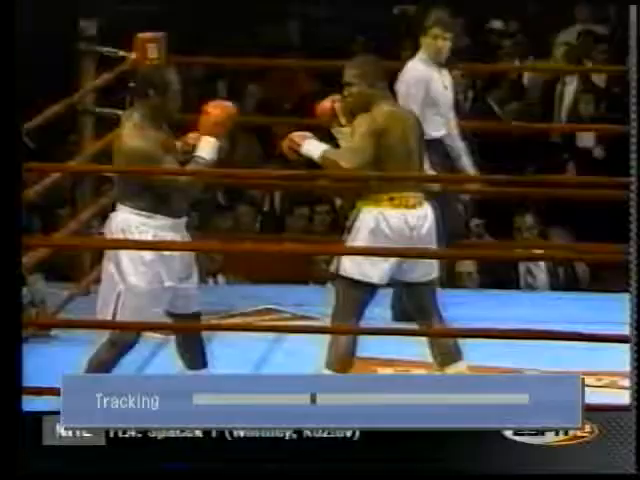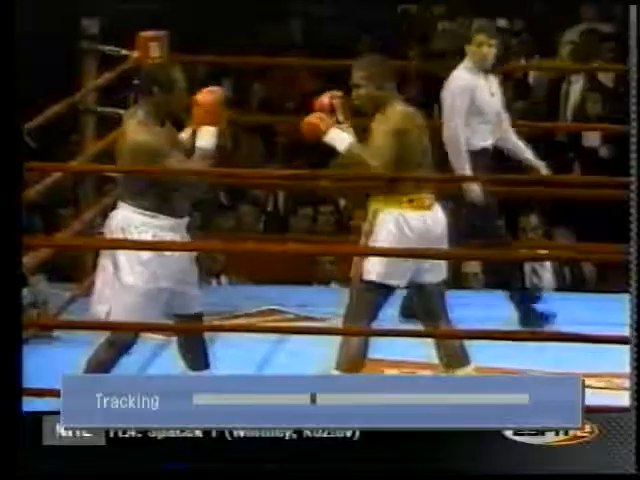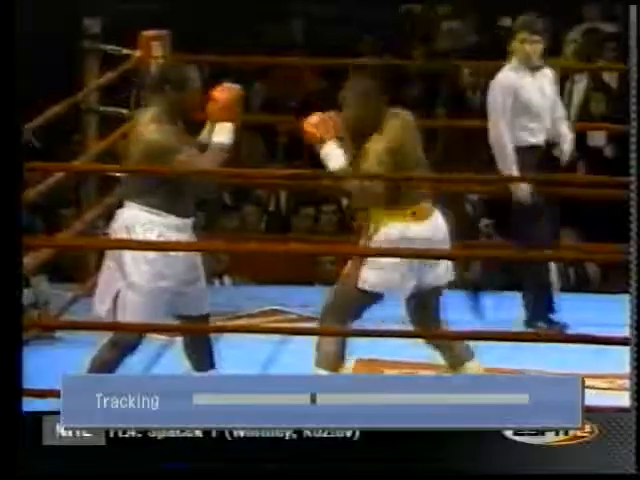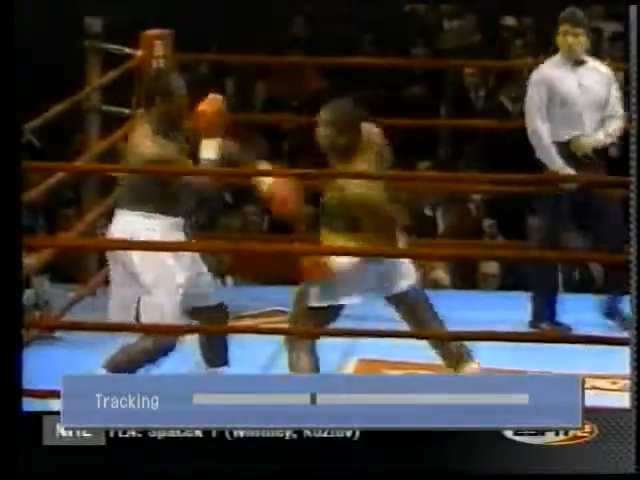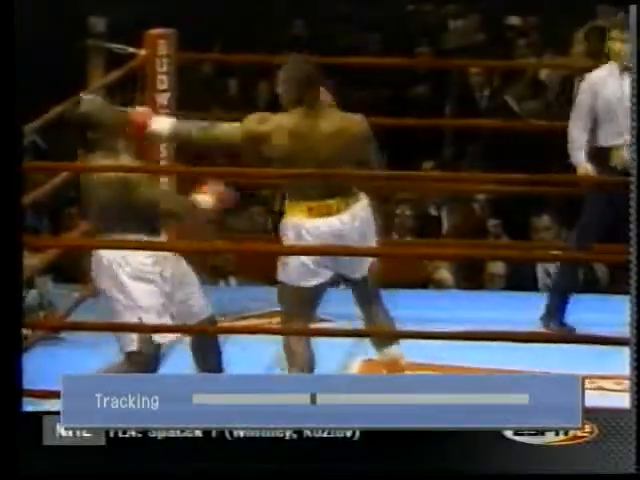
dt=0.2s
person 1, frame 1
left shoulder: (370, 119)
right shoulder: (408, 118)
left elbow: (350, 166)
left wrist: (309, 145)
left hip: (381, 219)
right hip: (418, 216)
left knee: (345, 316)
right knee: (429, 313)
person 1, frame 2
left shoulder: (390, 119)
right shoulder: (411, 115)
left elbow: (376, 167)
right elbow: (370, 156)
left wrist: (333, 135)
right wrist: (341, 122)
left hip: (397, 221)
right hip: (429, 218)
left knee: (357, 318)
right knee: (436, 317)
person 1, frame 3
left shoulder: (382, 144)
right shoulder: (401, 120)
left elbow: (365, 195)
right elbow: (361, 150)
left wrist: (330, 151)
right wrist: (339, 134)
left hip: (398, 233)
right hip: (429, 227)
left knee: (333, 317)
right knee: (429, 322)
person 1, frame 4
left shoulder: (357, 189)
right shoulder: (370, 136)
left elbow: (381, 239)
left wrist: (333, 262)
left hip: (349, 259)
left knee: (300, 335)
right knee: (427, 322)
person 1, frame 5
left shoulder: (274, 130)
right shoulder: (355, 126)
left elbow: (206, 134)
right elbow: (372, 169)
left wrist: (154, 123)
left hip: (307, 228)
right hip: (353, 216)
left knee: (296, 325)
right knee: (370, 299)
right ankle: (394, 362)
person 2, frame 1
left shoulder: (444, 75)
right shoulder: (415, 73)
left wrist: (465, 163)
right wrist: (423, 167)
left hip: (440, 152)
right hip: (423, 153)
left knee: (451, 226)
right knee: (449, 226)
person 2, frame 2
left shoulder: (491, 81)
right shoulder: (460, 82)
left elbow: (503, 129)
right elbow: (453, 134)
left wrist: (532, 159)
right wrist: (467, 178)
left hip: (484, 161)
right hip: (469, 164)
left knee: (460, 239)
right knee: (493, 237)
right ankle: (524, 307)
person 2, frame 3
left shoulder: (548, 76)
right shoulder: (505, 80)
left elbow: (558, 117)
right elbow: (499, 132)
left wrist: (565, 142)
right wrist: (514, 177)
left hip: (542, 158)
right hip: (520, 160)
left knee: (547, 236)
right knee: (535, 239)
right ankle: (538, 312)
person 2, frame 4
left shoulder: (603, 72)
right shoulder: (544, 74)
left elbow: (616, 117)
right elbow: (535, 126)
left wrist: (599, 139)
right wrist: (559, 167)
left hip: (591, 159)
right hip: (558, 159)
left knee: (613, 231)
right knee: (549, 238)
left ankle: (613, 302)
right ankle: (542, 314)
person 2, frame 5
right shoulder: (596, 79)
right elbow: (579, 124)
left wrist: (630, 151)
right wrist: (581, 162)
left hip: (629, 167)
right hip: (602, 164)
right knee: (585, 236)
right ankle: (555, 311)
person 3, frame 1
left shoulder: (151, 124)
right shoulder: (136, 141)
left elbow: (171, 163)
right elbow: (184, 183)
left wrist: (201, 137)
right wrist: (210, 139)
left hip: (166, 231)
right hip: (142, 234)
left knee: (188, 314)
right knee: (126, 332)
person 3, frame 2
left shoulder: (155, 123)
right shoulder: (141, 136)
left elbow: (177, 153)
right elbow: (191, 179)
left wrist: (197, 126)
right wrist: (209, 126)
left hip: (168, 229)
right hip: (142, 234)
left knee: (190, 315)
right knee: (123, 333)
person 3, frame 3
left shoulder: (167, 121)
right shoulder: (154, 134)
left elbow: (195, 156)
right elbow: (204, 171)
left wrist: (216, 124)
right wrist: (224, 124)
left hip: (173, 231)
right hip: (147, 233)
left knee: (196, 317)
right knee: (128, 334)
person 3, frame 4
left shoulder: (173, 130)
right shoulder: (151, 149)
left elbow: (224, 151)
right elbow: (202, 184)
left wrist: (263, 177)
right wrist: (208, 137)
left hip: (165, 232)
right hip: (140, 234)
left knee: (214, 311)
right knee: (163, 336)
person 3, frame 5
right shoulder: (118, 172)
right elbow: (171, 206)
right wrist: (208, 201)
left hip: (153, 253)
right hip: (127, 261)
left knee: (204, 324)
right knee: (144, 356)
